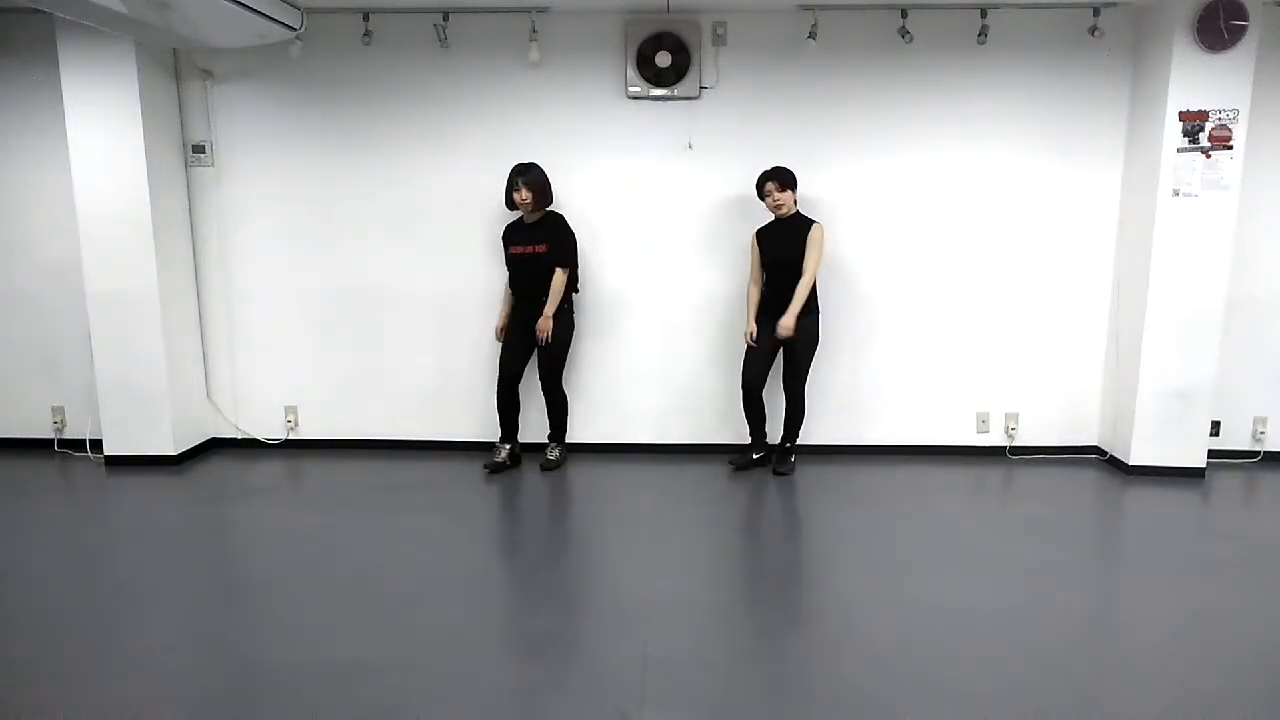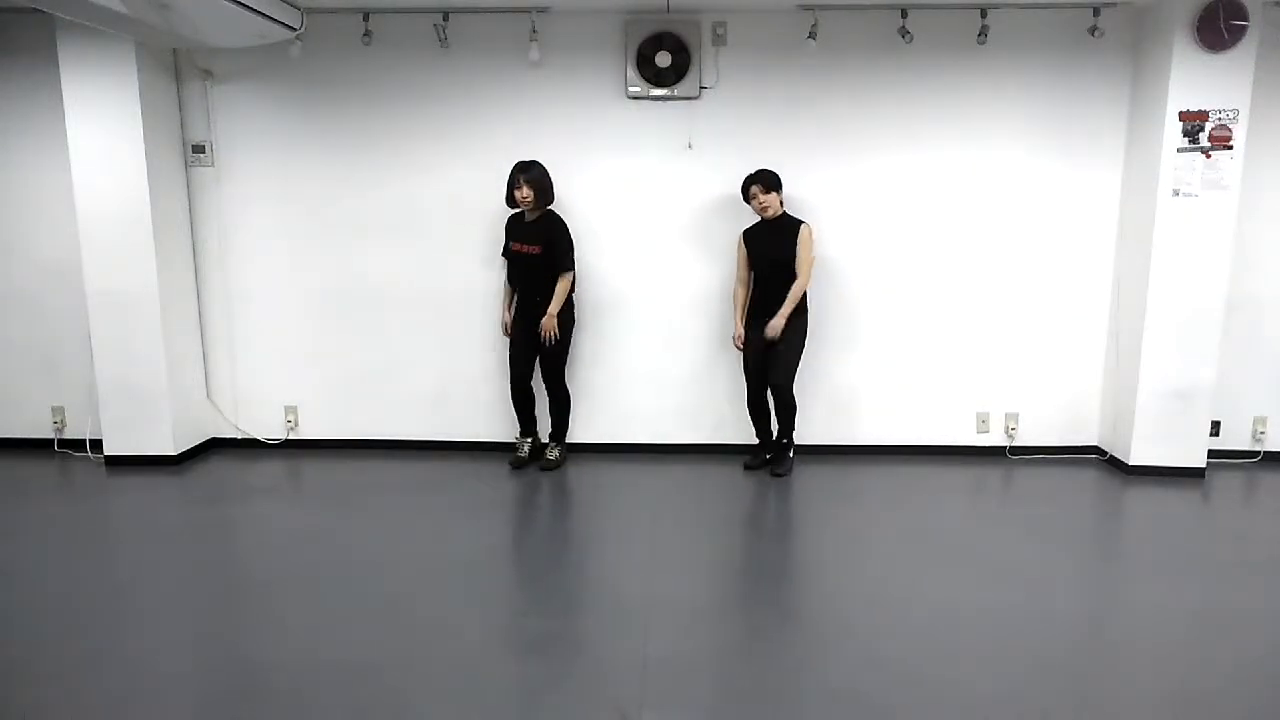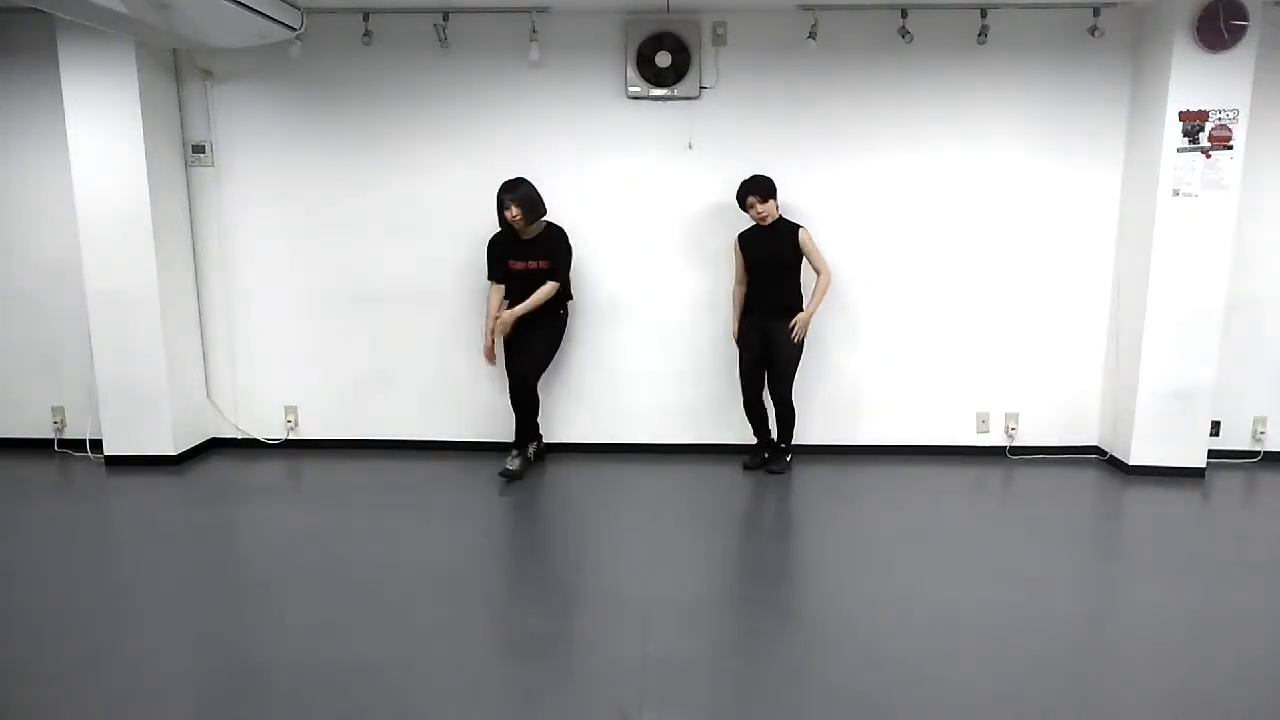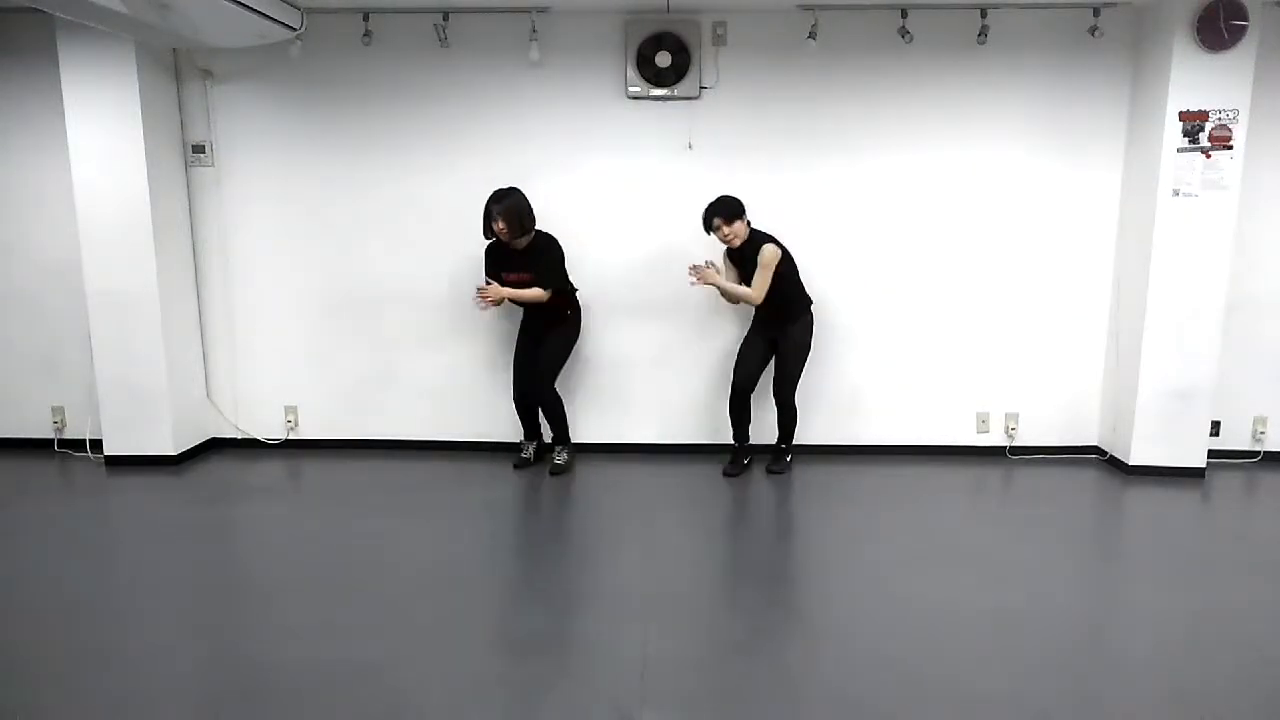
dt=0.4s
person 1, frame 1
left shoulder: (556, 225)
right shoulder: (512, 231)
left elbow: (563, 272)
left wrist: (547, 315)
right wrist: (504, 316)
left hip: (555, 314)
right hip: (522, 314)
left knee: (550, 381)
right knee: (507, 378)
left ankle: (556, 445)
right ankle: (507, 446)
person 1, frame 2
left shoulder: (554, 225)
right shoulder: (513, 225)
left elbow: (566, 274)
left wrist: (552, 315)
right wrist: (506, 309)
left hip: (555, 313)
right hip: (524, 311)
left knee: (553, 379)
right knee: (518, 378)
left ankle: (557, 444)
right ankle: (528, 439)
person 1, frame 3
left shoulder: (555, 237)
right shoulder: (499, 243)
left elbow: (553, 285)
right elbow: (496, 288)
left wrist: (514, 313)
right wrist: (492, 331)
left hip: (550, 319)
right hip: (517, 320)
left knee: (525, 378)
right knee: (516, 384)
left ankle: (519, 451)
right ankle: (532, 441)
person 1, frame 4
left shoulder: (546, 246)
right shoulder: (495, 251)
left elbow: (543, 293)
right elbow: (495, 291)
left wrist: (504, 292)
right wrist: (491, 296)
left hip: (563, 319)
right hip: (532, 320)
left knee: (541, 383)
right knee: (521, 387)
left ankle: (562, 446)
right ankle: (533, 441)
person 2, frame 1
left shoulder: (812, 229)
right shoulder: (761, 235)
left elbow: (808, 275)
right elbow: (756, 280)
left wrist: (792, 315)
right wrist: (751, 319)
left hip: (801, 320)
right hip: (767, 319)
left knee: (793, 389)
right knee: (750, 383)
left ankle: (787, 450)
right ankle: (758, 447)
person 2, frame 2
left shoulder: (799, 230)
right shoulder: (748, 236)
left elbow: (802, 278)
right elbow: (742, 283)
left wrist: (782, 317)
right wrist: (738, 323)
left hip: (788, 320)
right hip: (756, 321)
left knee: (781, 385)
right knee: (755, 389)
left ankle: (785, 447)
right ankle: (765, 445)
person 2, frame 3
left shoulder: (798, 234)
right shoulder: (743, 240)
left elbow: (824, 274)
left wrist: (807, 313)
right wrist: (736, 321)
left hip: (789, 322)
right hip: (754, 321)
left knee: (780, 391)
right knee: (750, 392)
left ankle: (783, 450)
right ankle: (763, 446)
person 2, frame 4
left shoulder: (767, 248)
right shoulder: (732, 253)
left elbow: (755, 296)
right elbow: (734, 297)
left wrist: (717, 281)
right wrist: (715, 280)
left hip: (795, 323)
right hip: (764, 323)
left knee: (783, 392)
right knee: (740, 385)
left ankle: (784, 450)
right ankle: (741, 450)
